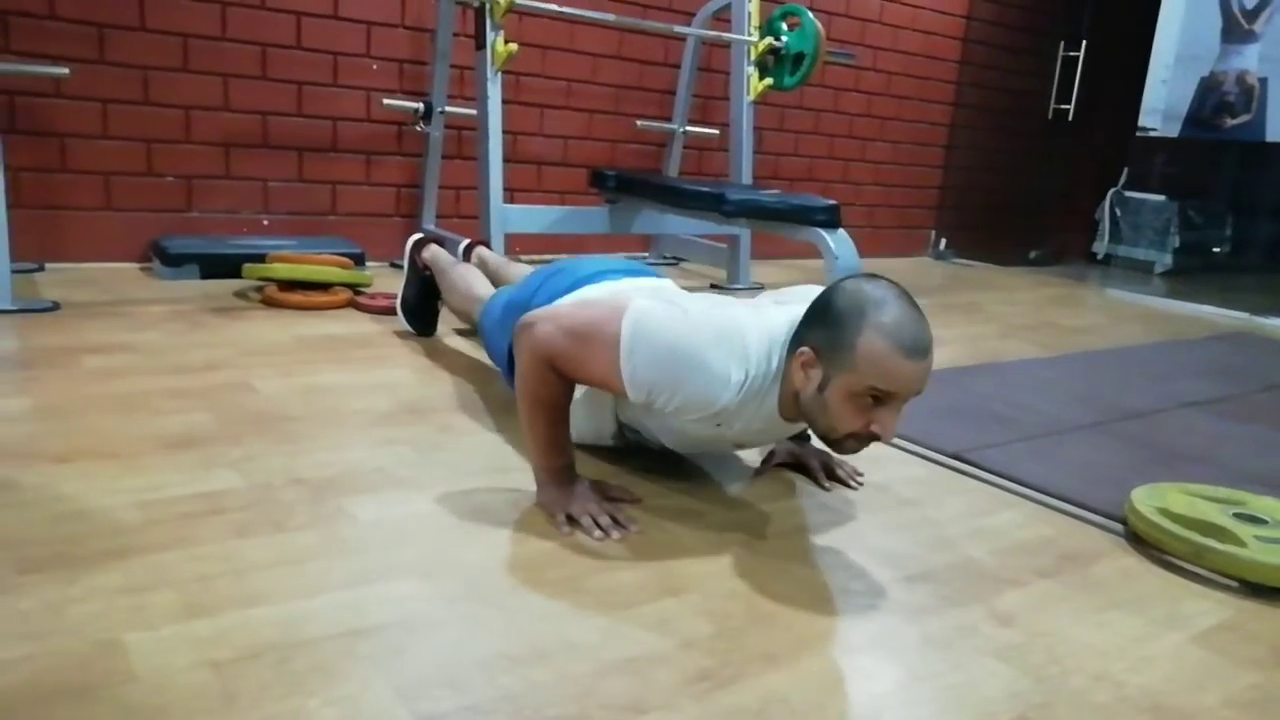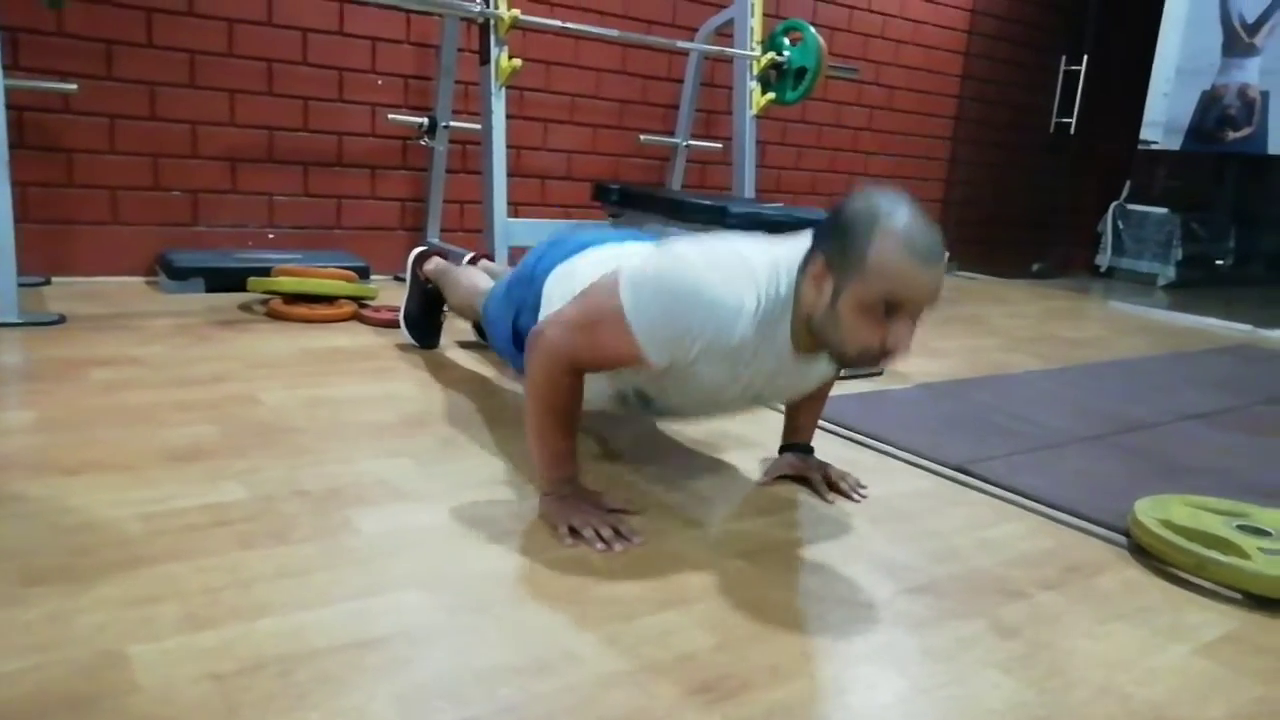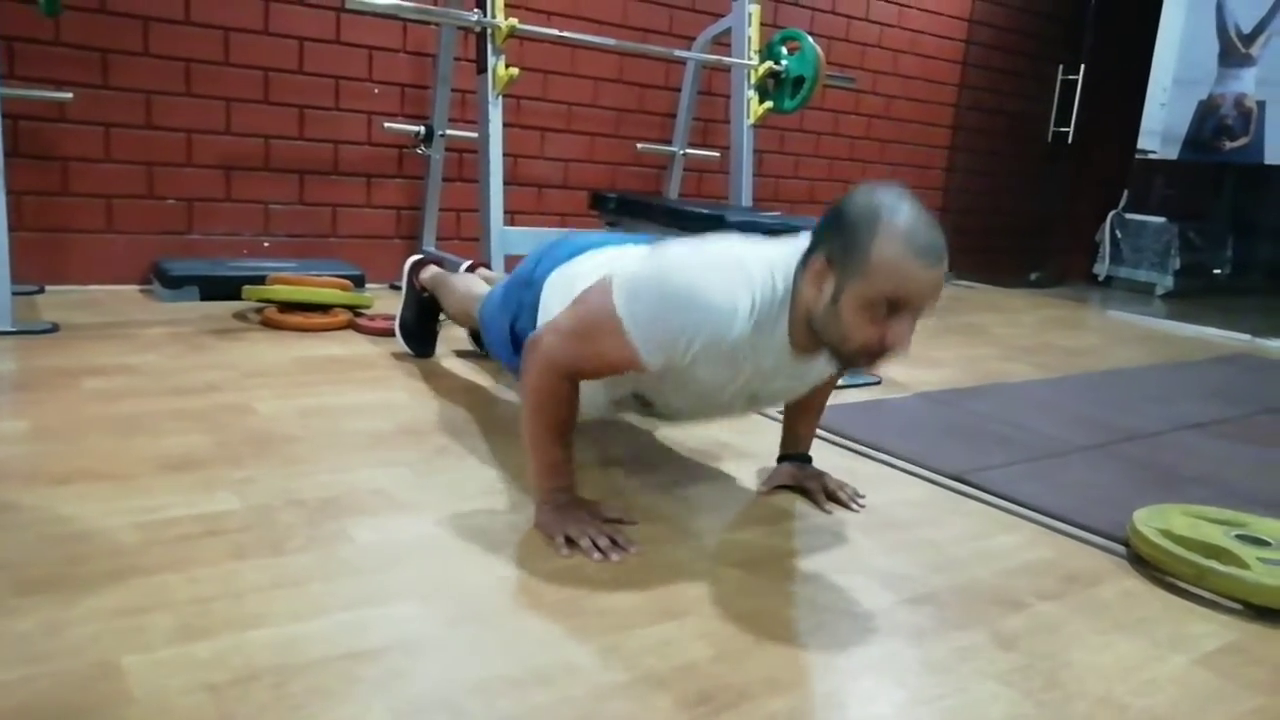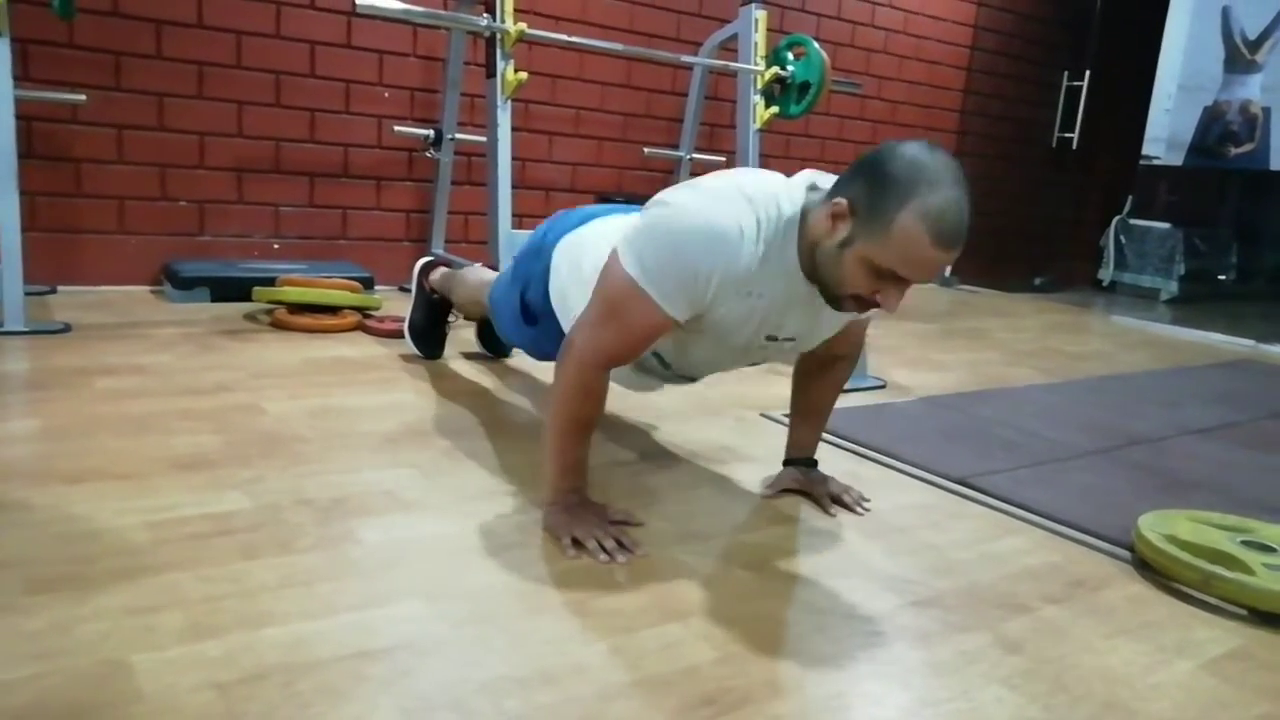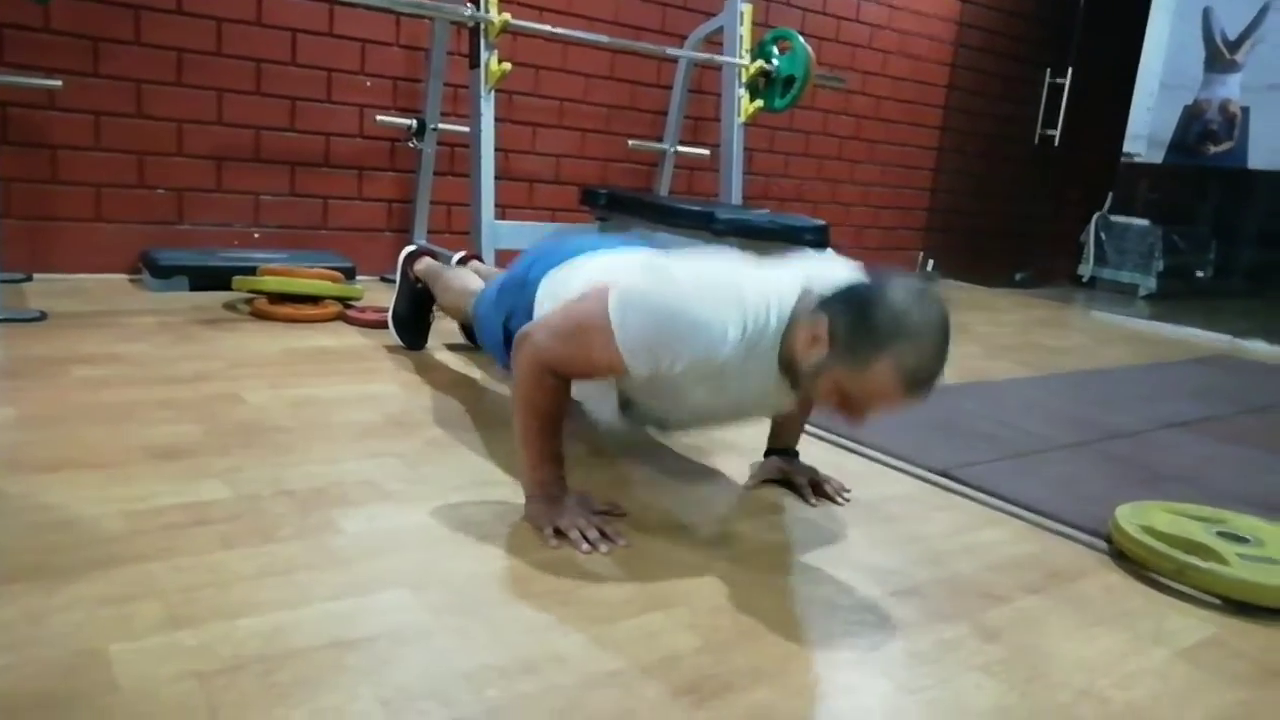
dt=1s
person 1, frame 1
left shoulder: (833, 333)
right shoulder: (712, 367)
right elbow: (538, 337)
left wrist: (794, 436)
right wrist: (555, 480)
left hip: (639, 291)
right hip: (553, 311)
right knee: (492, 308)
left ankle: (478, 253)
right ankle: (431, 256)
person 1, frame 2
left shoulder: (849, 303)
right shoulder: (715, 303)
right elbow: (553, 345)
left wrist: (797, 447)
right wrist: (558, 490)
left hip: (636, 267)
right hip: (563, 282)
right knee: (491, 306)
left ankle: (483, 264)
right ankle: (434, 269)
person 1, frame 3
left shoulder: (851, 303)
right shoulder: (709, 301)
right elbow: (549, 355)
left wrist: (795, 457)
right wrist: (555, 499)
left hip: (632, 273)
right hip: (561, 284)
right knee: (486, 312)
left ankle: (481, 272)
right ankle: (429, 278)
person 1, frame 4
left shoulder: (863, 252)
right shoulder: (714, 231)
left elbow: (833, 351)
right elbow: (586, 357)
left wrist: (801, 461)
right wrist: (564, 501)
left hip: (646, 260)
right hip: (570, 259)
right knee: (499, 307)
left ankle: (482, 273)
right ankle: (438, 281)
person 1, frame 5
left shoulder: (850, 307)
right shoulder: (707, 327)
right elbow: (537, 351)
left wrist: (782, 452)
right wrist: (544, 492)
left hip: (631, 270)
right hip: (556, 283)
right knee: (479, 306)
left ankle: (473, 266)
right ankle: (423, 270)
